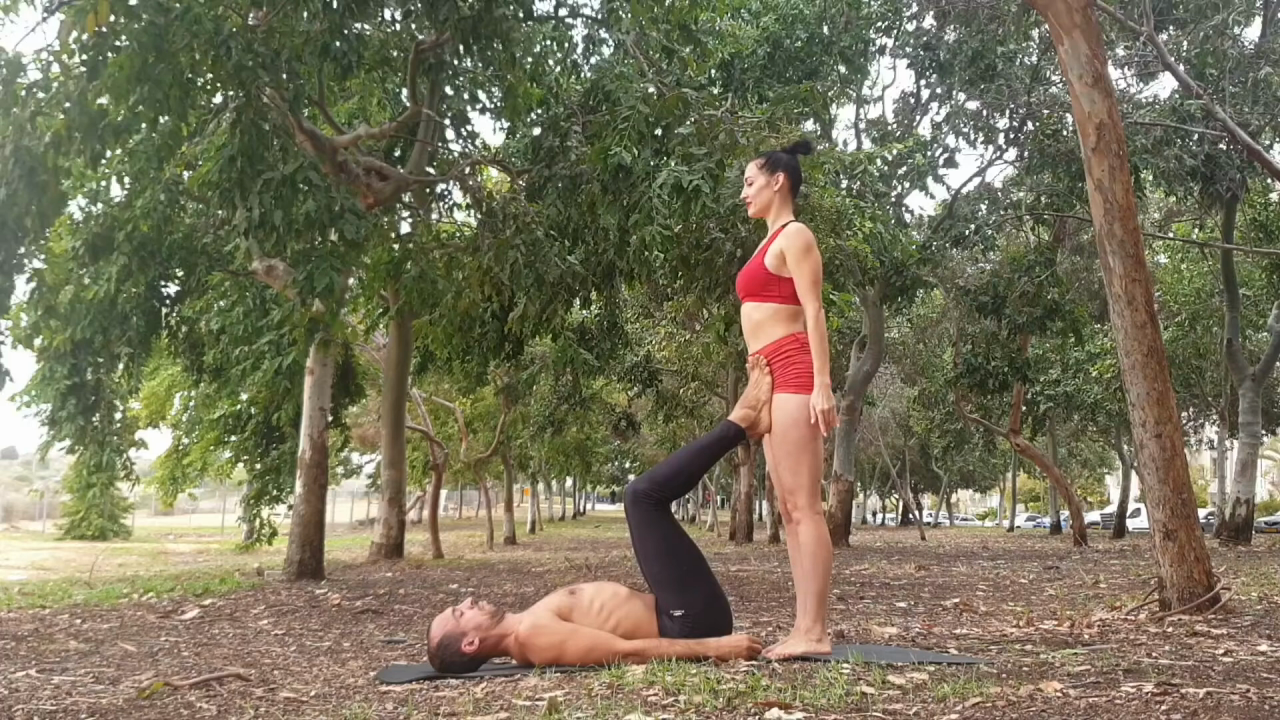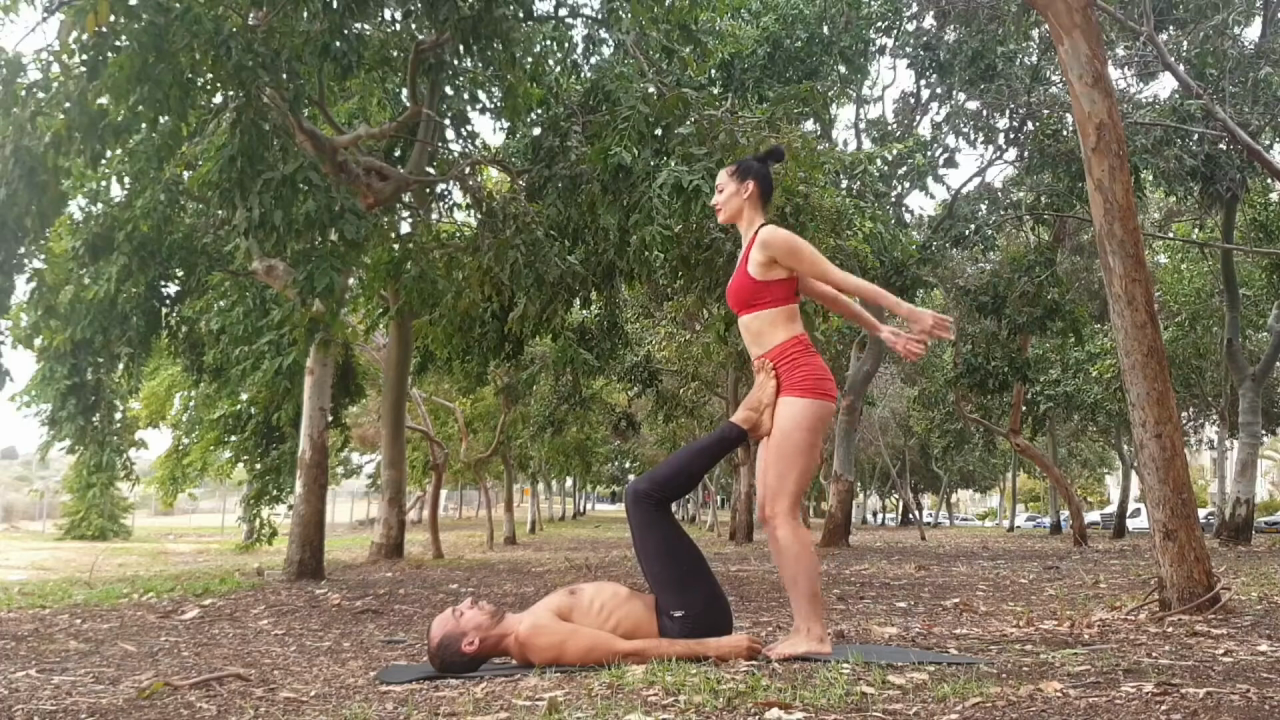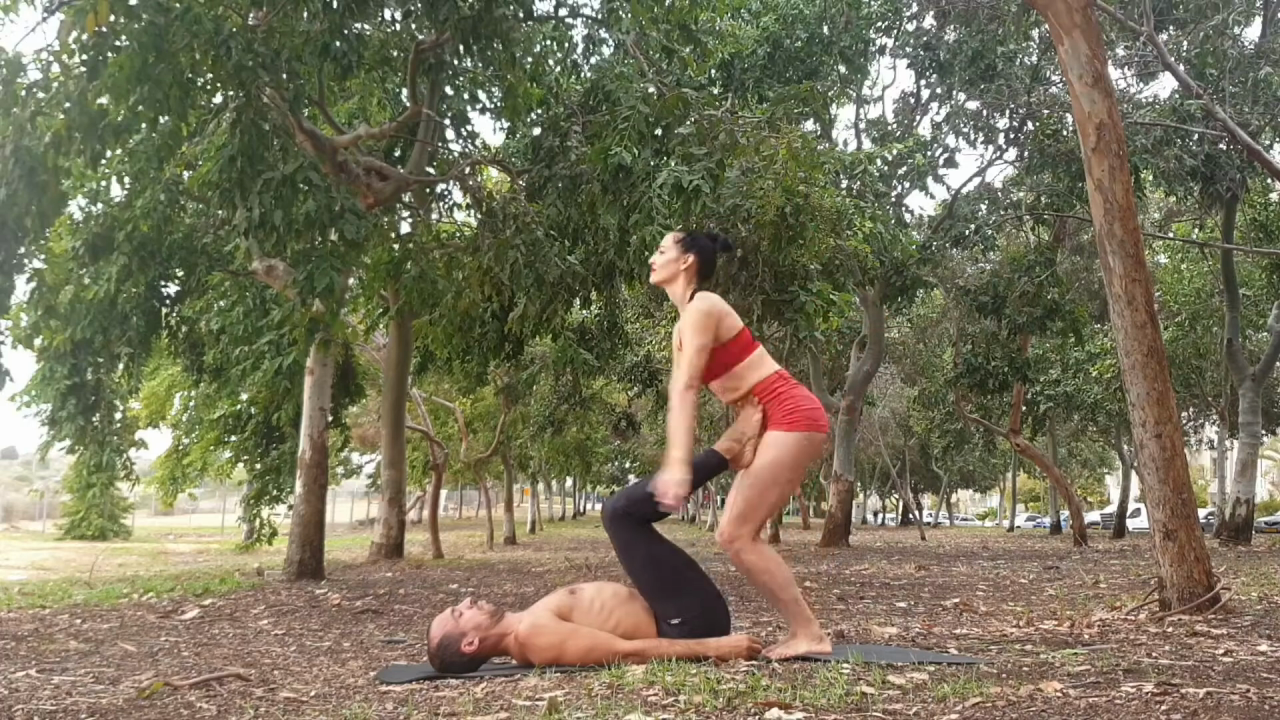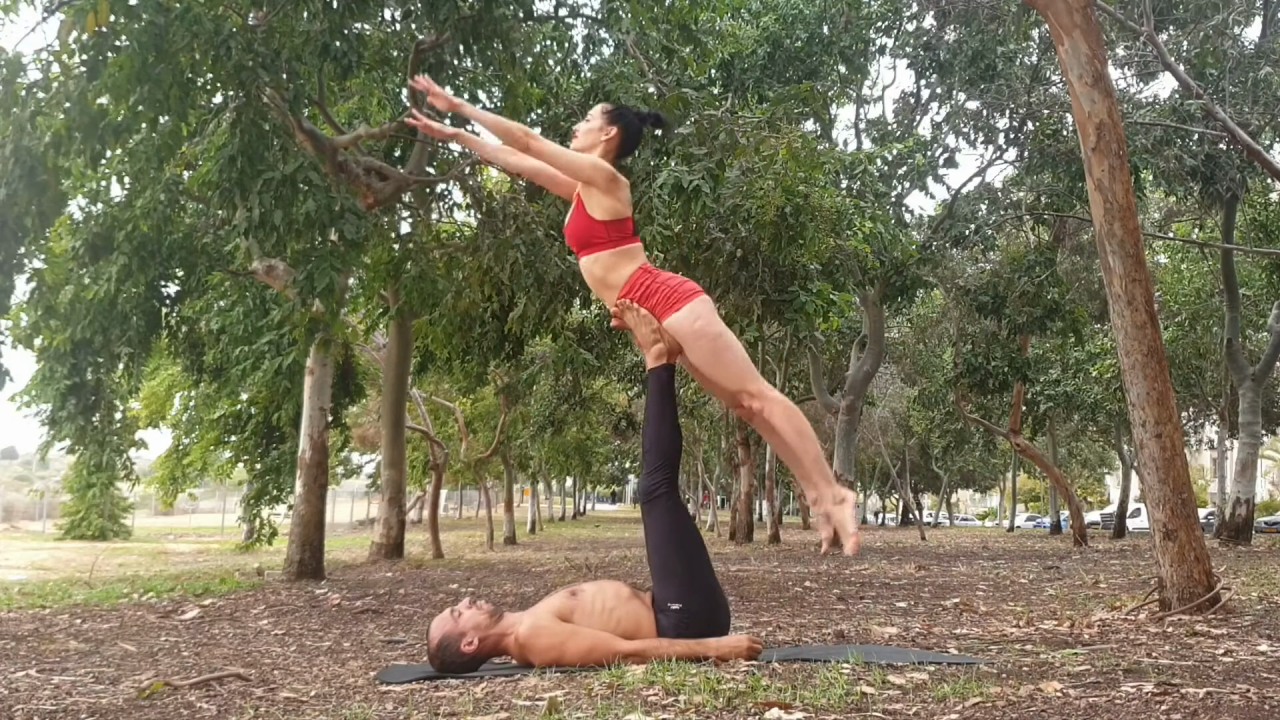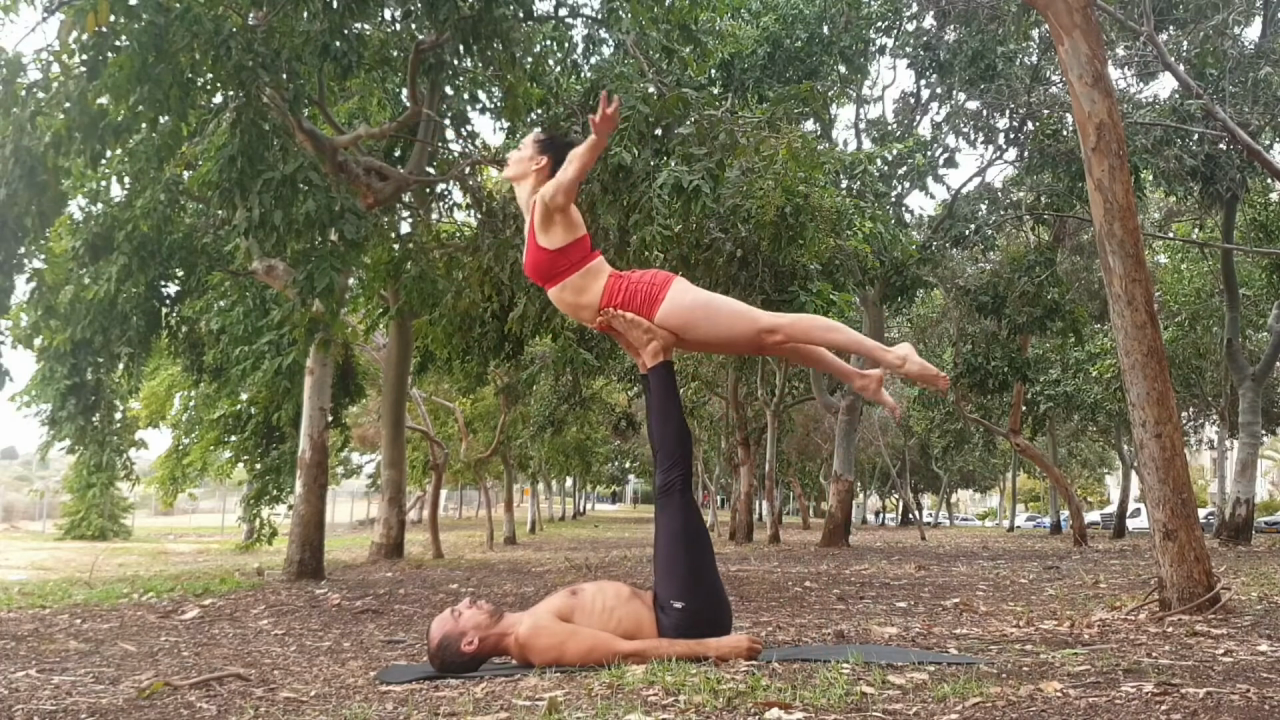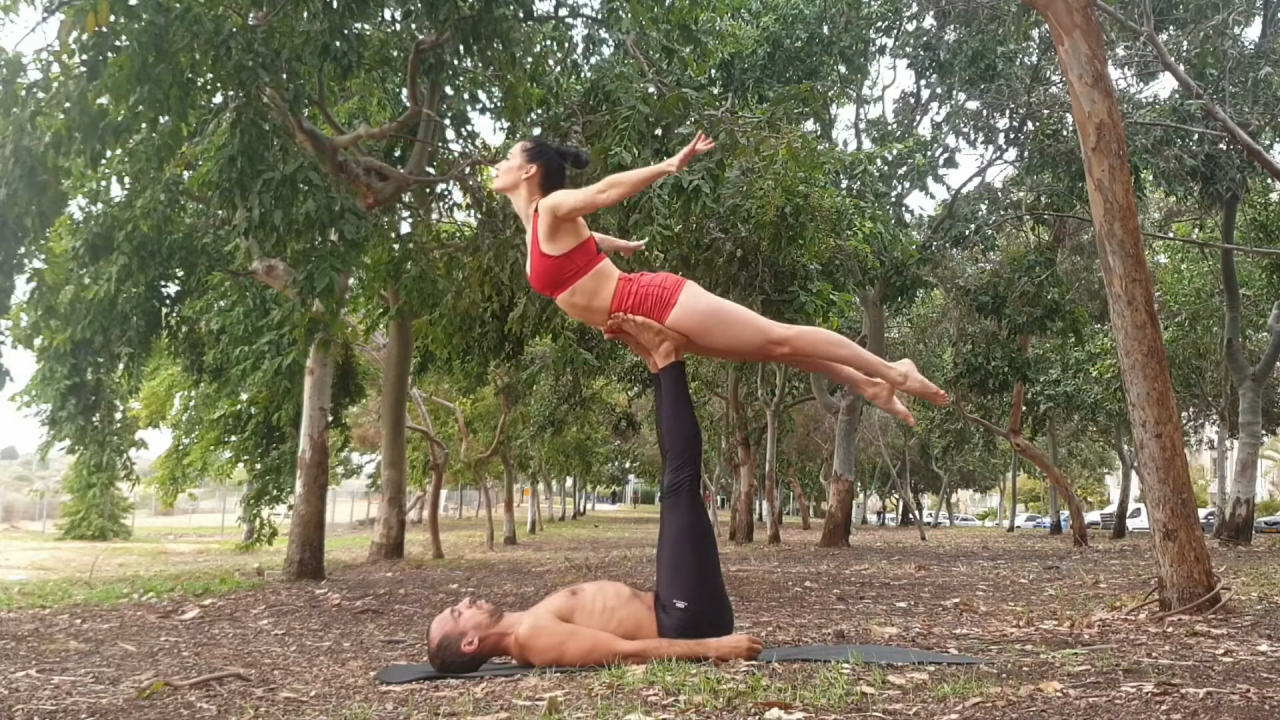
dt=0.4s
person 1, frame 1
left shoulder: (795, 236)
right shoulder: (773, 242)
left elbow: (813, 312)
left wrist: (822, 385)
left hip: (792, 377)
right hip: (776, 380)
left knee: (803, 508)
right knee: (790, 509)
left ankle: (812, 632)
right ankle: (807, 628)
person 1, frame 2
left shoulder: (770, 239)
right shoulder: (752, 249)
left elbow: (841, 282)
right elbow: (828, 294)
left wrist: (904, 313)
right wrist: (884, 333)
left hip: (801, 384)
right hip: (786, 388)
left knee: (778, 511)
right knee: (775, 511)
left ankle: (811, 632)
right ankle: (806, 627)
person 1, frame 3
left shoulder: (703, 310)
right shoulder: (689, 321)
left elbow: (683, 390)
right elbow: (682, 390)
left wrist: (677, 464)
right wrist: (675, 463)
left hip: (791, 420)
right hip: (780, 422)
left knee: (736, 535)
right knee: (736, 534)
left ankle: (808, 635)
right ankle: (803, 630)
person 1, frame 4
left shoulder: (602, 177)
right shoulder: (582, 185)
left elbow: (526, 140)
right elbow: (519, 158)
left wrist: (457, 105)
right wrist: (450, 134)
left hip: (670, 303)
right hip: (657, 313)
left knee: (753, 395)
right knee: (745, 401)
left ankle: (830, 493)
right ankle: (820, 497)
person 1, frame 5
left shoulder: (549, 200)
right shoulder: (536, 213)
left elbow: (574, 166)
left wrist: (598, 138)
left hip: (648, 300)
right hip: (643, 317)
left knee: (771, 330)
right knee: (761, 338)
left ankle: (889, 356)
right ankle: (859, 379)
person 1, frame 6
left shoulder: (552, 209)
right shoulder: (537, 228)
left elbow: (608, 190)
left wrist: (669, 165)
left hip: (659, 301)
right hip: (649, 321)
left knee: (779, 339)
right knee: (768, 348)
left ankle: (892, 372)
right ankle: (869, 386)
person 2, frame 1
left shoulder: (527, 627)
right shoulder: (530, 635)
right elbow: (627, 652)
right wrist: (714, 647)
left hip: (680, 621)
right hip: (691, 623)
left knee: (645, 497)
right knee: (644, 494)
left ankle: (742, 423)
right ankle: (739, 423)
person 2, frame 2
left shoulder: (530, 626)
right shoulder: (531, 635)
right elbow: (625, 652)
right wrist: (713, 647)
left hip: (683, 621)
right hip: (691, 622)
left knee: (645, 496)
right knee: (644, 494)
left ankle: (745, 424)
right ankle: (741, 425)
person 2, frame 3
left shoulder: (527, 626)
right shoulder: (529, 636)
right elbow: (626, 654)
right wrist: (715, 646)
left hip: (681, 619)
right hip: (691, 623)
right knee: (620, 512)
left ankle: (729, 447)
right ankle: (725, 451)
person 2, frame 4
left shoulder: (530, 626)
right shoulder: (531, 636)
right elbow: (627, 652)
right wrist: (713, 646)
left hip: (678, 620)
right hip: (688, 623)
right knee: (657, 488)
left ankle: (656, 360)
right ankle: (658, 361)
person 2, frame 5
left shoulder: (530, 626)
right shoulder: (530, 636)
right elbow: (627, 653)
right wrist: (712, 646)
left hip: (677, 617)
right hip: (689, 622)
right knee: (672, 486)
left ankle: (650, 361)
right ankle: (654, 358)
person 2, frame 6
left shoulder: (530, 625)
right shoulder: (531, 636)
right elbow: (628, 652)
right wrist: (712, 647)
left hip: (676, 617)
right hip: (689, 622)
right knee: (680, 486)
left ankle: (661, 363)
right ankle: (665, 358)
